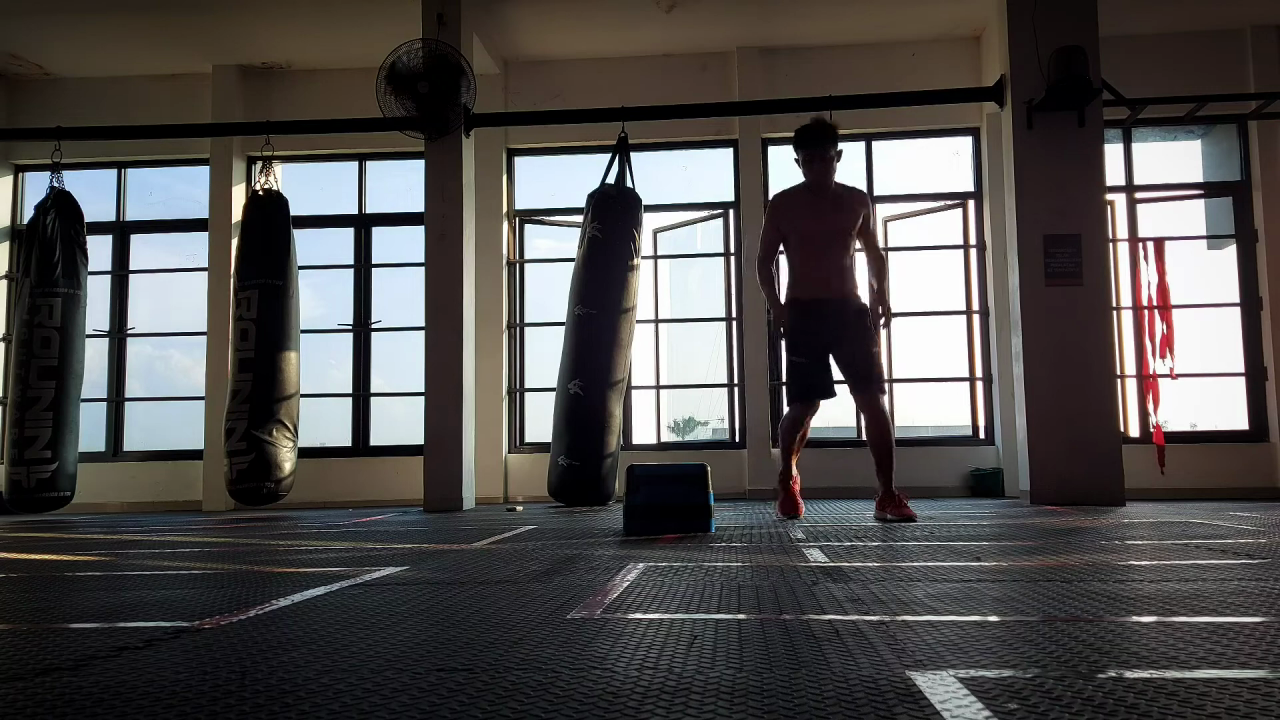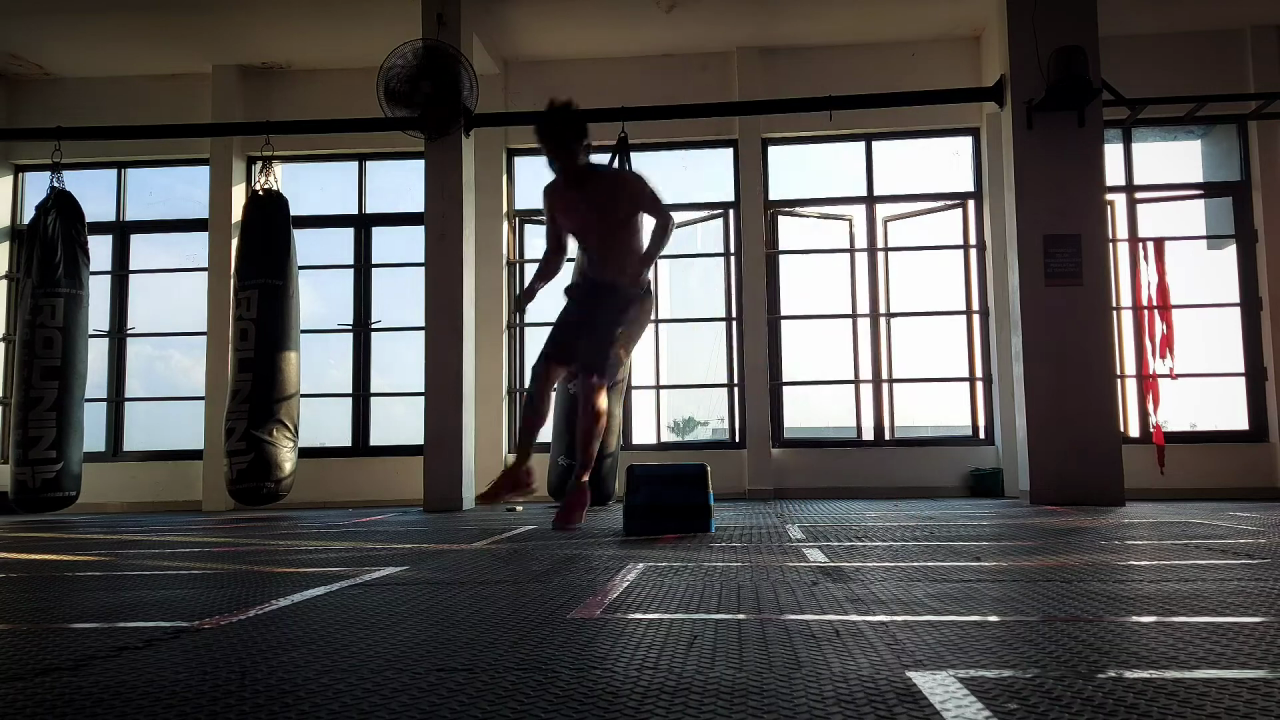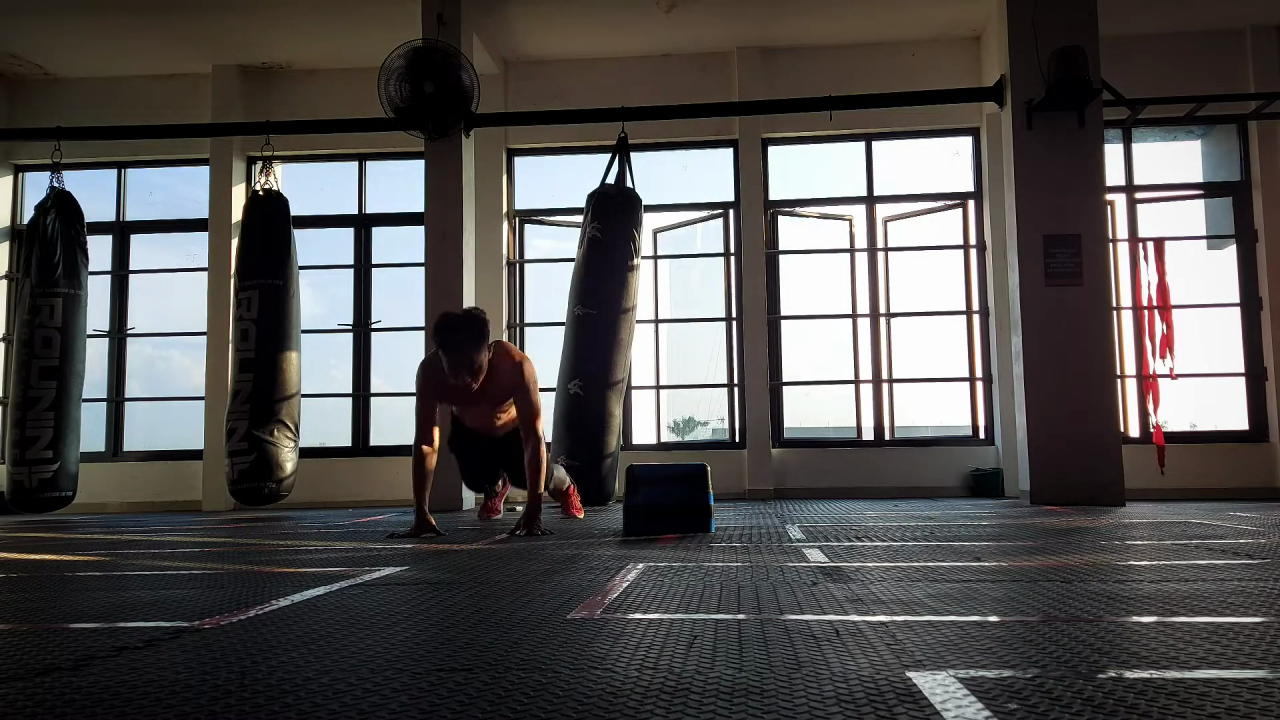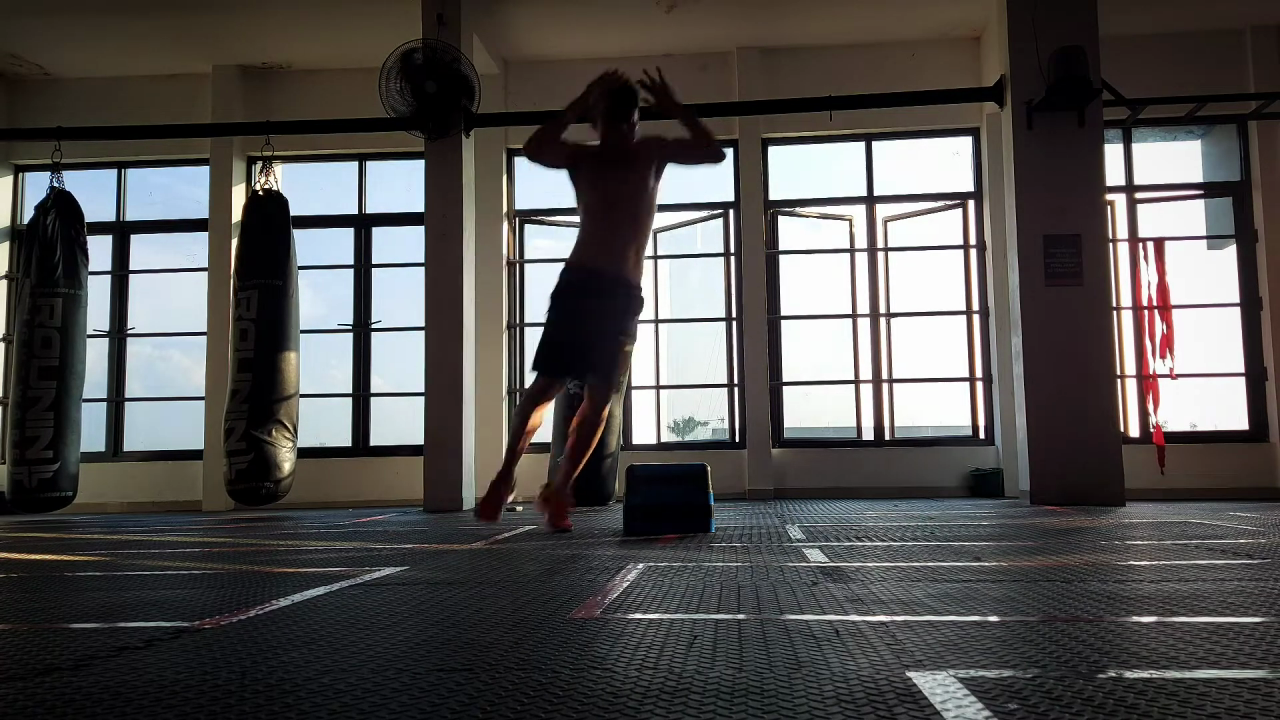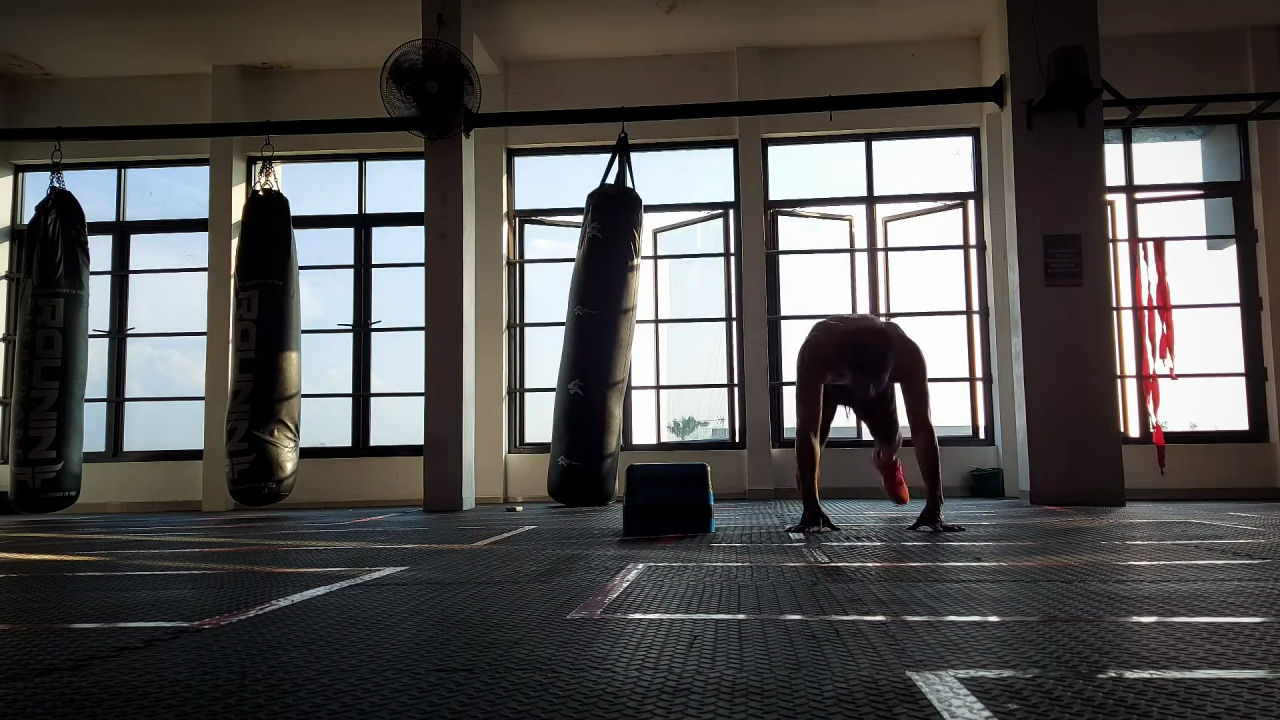
dt=1s
person 1, frame 1
left shoulder: (856, 201)
right shoulder: (783, 205)
left elbow: (874, 252)
right elbow: (764, 259)
left wrist: (880, 295)
right wrist: (775, 302)
left hip: (849, 309)
right hip: (802, 312)
left knee: (871, 398)
right knee: (802, 409)
left ankle: (888, 494)
right ankle: (788, 480)
person 1, frame 2
left shoulder: (620, 183)
right shoulder: (553, 195)
left elbow: (666, 220)
right elbow: (554, 253)
left wrist: (642, 265)
right wrist: (529, 291)
left hip: (626, 296)
right hip: (588, 293)
left knee: (591, 385)
right knee: (542, 374)
left ankle: (579, 489)
right ankle: (519, 471)
person 1, frame 3
left shoulder: (516, 366)
right shoulder: (431, 371)
left elbow: (534, 439)
right elbow: (425, 443)
left wrist: (533, 513)
right wrist: (422, 514)
left ankle: (564, 486)
right ankle: (496, 487)
person 1, frame 4
left shoulder: (653, 154)
right shoulder: (583, 159)
left elbow: (713, 153)
right elbow: (534, 148)
left wrist: (675, 108)
right wrist: (577, 106)
left hip: (624, 293)
right hip: (579, 283)
left knee: (599, 400)
right knee: (543, 389)
left ankle: (557, 493)
right ankle: (503, 481)
person 1, frame 5
left shoulder: (908, 356)
right shoulder: (816, 353)
left elbow: (922, 430)
right elbow: (807, 433)
left wrist: (934, 506)
right wrist: (811, 507)
right hip: (829, 376)
right knee: (814, 439)
left ankle: (887, 459)
